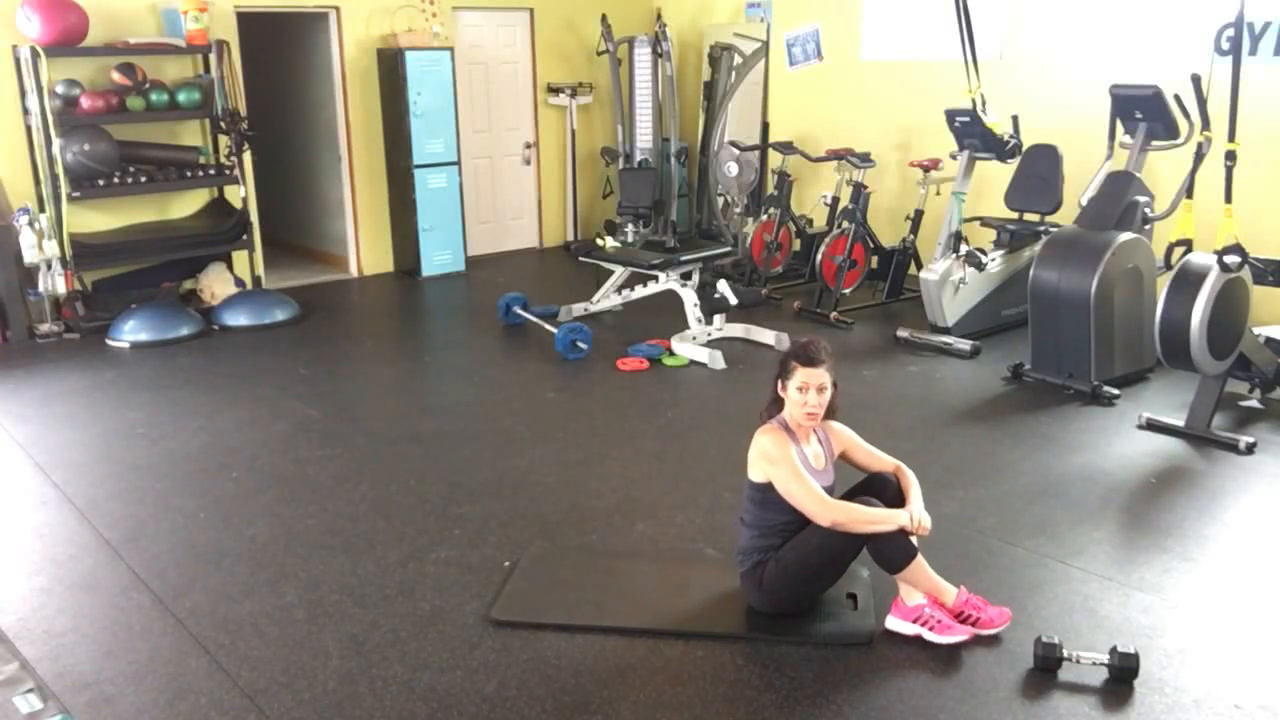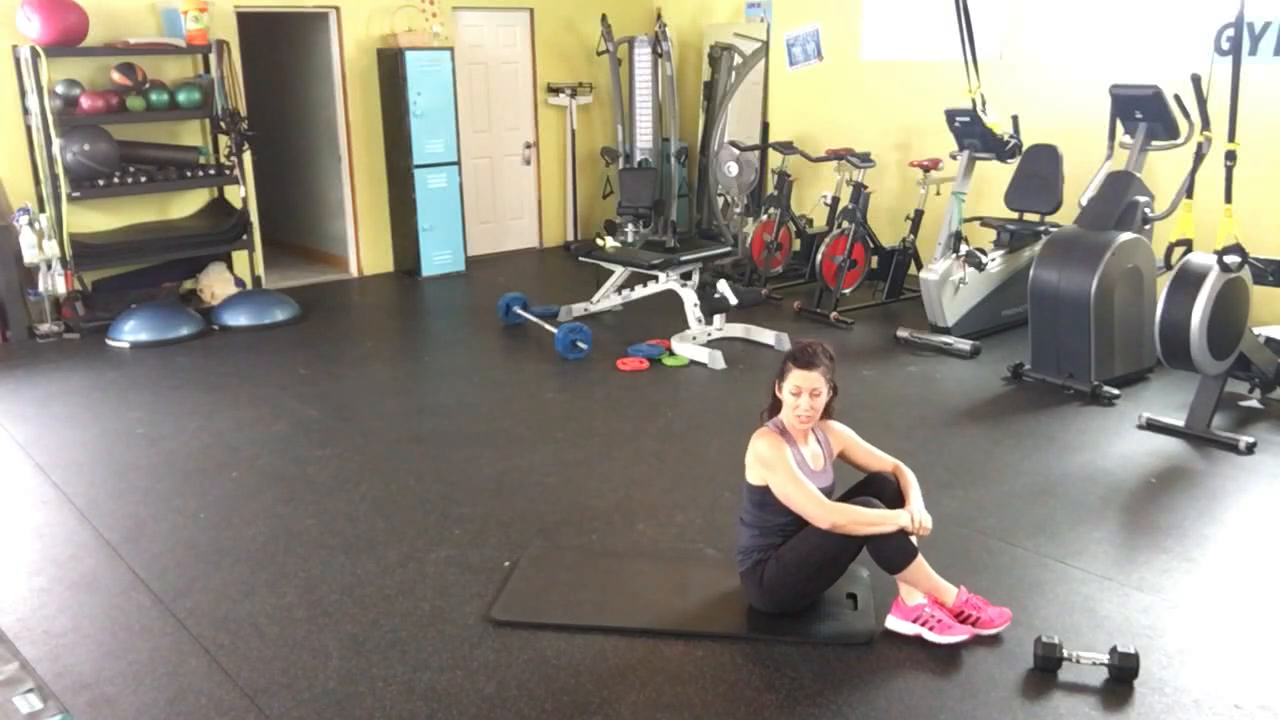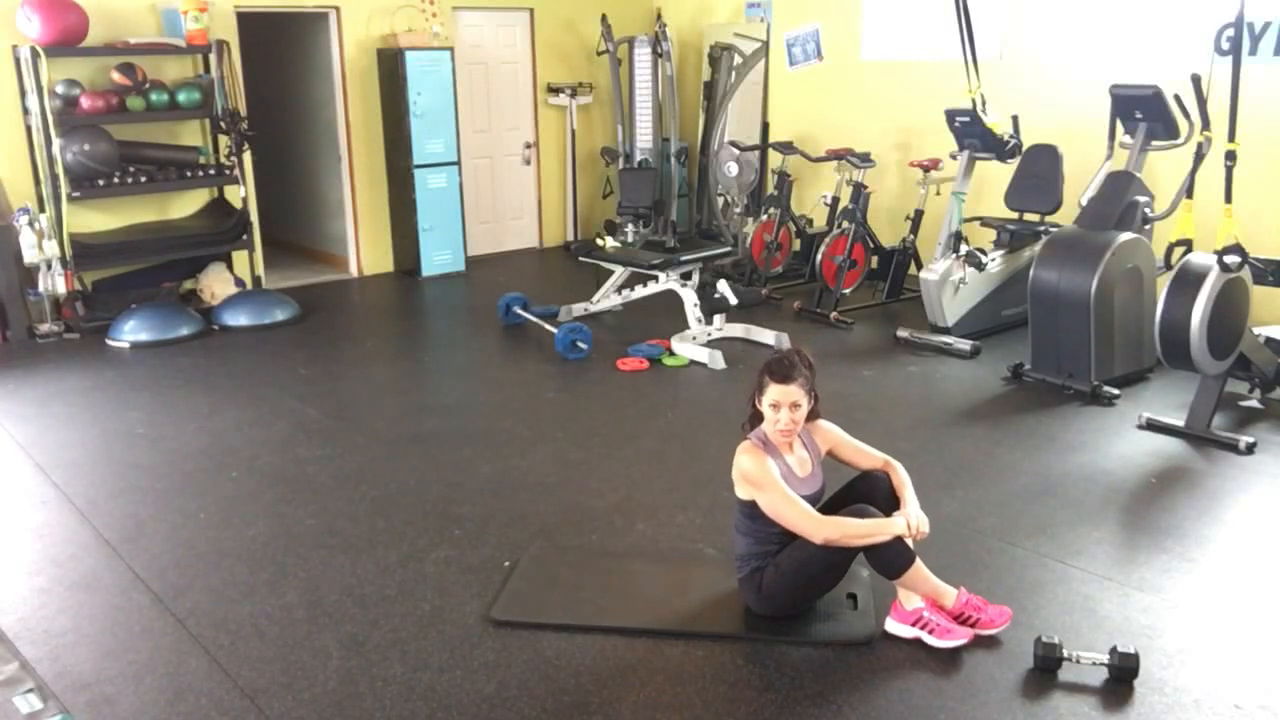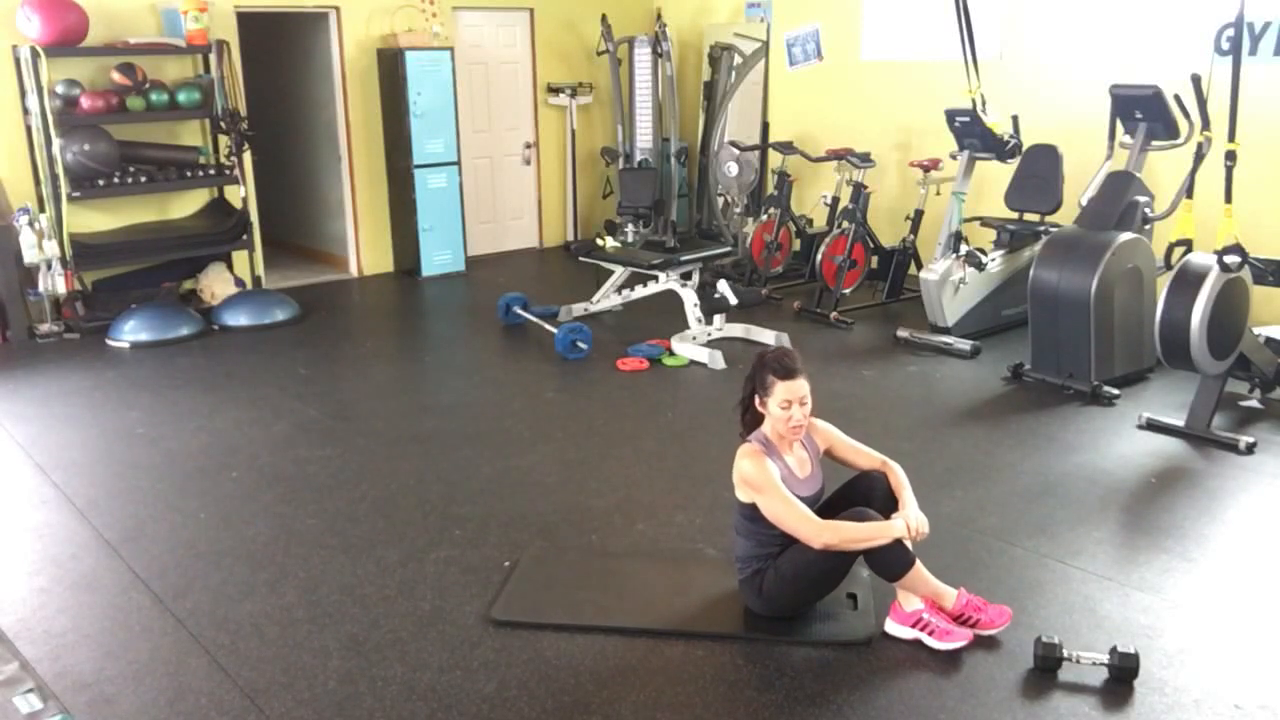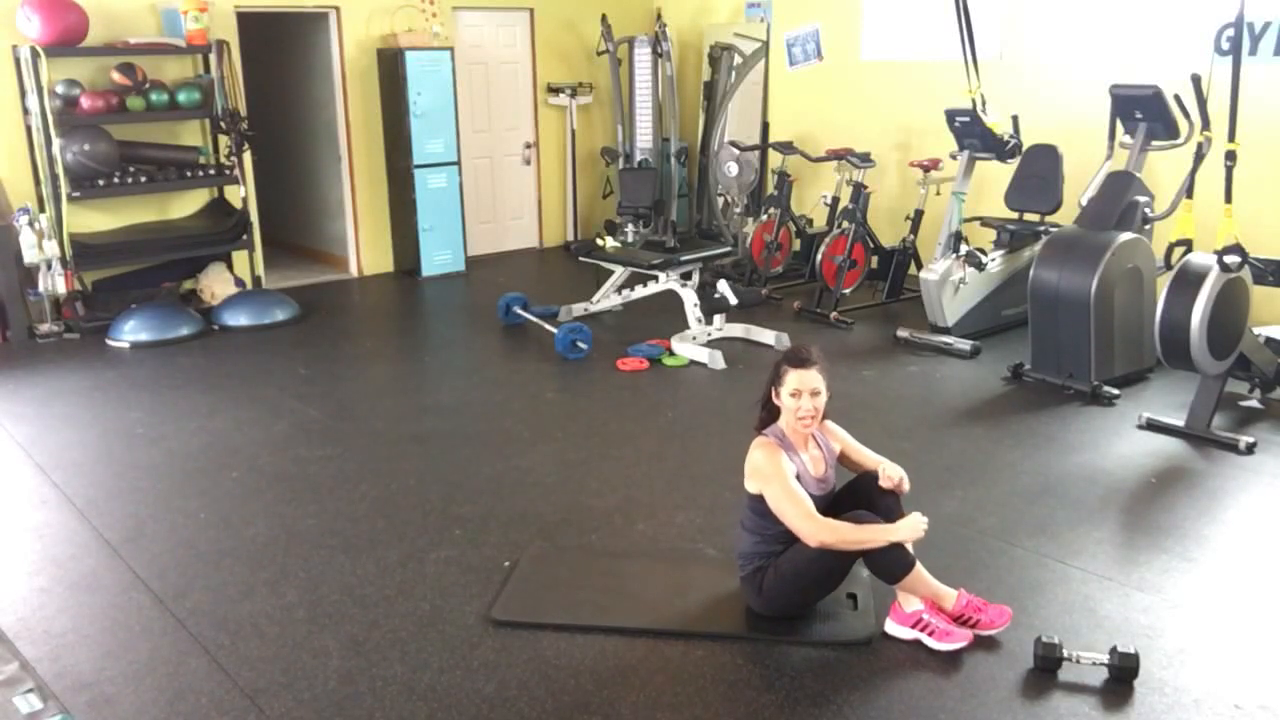
dt=0.5s
person 1, frame 1
left shoulder: (830, 433)
right shoulder: (771, 442)
left elbow: (901, 471)
right elbow: (828, 514)
left wrist: (915, 506)
right wrist: (902, 518)
left hip: (804, 557)
right hip: (769, 580)
left knee: (885, 486)
right knee: (866, 514)
left ankle: (912, 606)
right ankle: (950, 600)
person 1, frame 2
left shoulder: (829, 432)
right shoulder: (767, 446)
left elbow: (898, 469)
right elbow: (827, 517)
left wrist: (915, 505)
right wrist: (901, 518)
left hip: (803, 555)
right hip: (769, 579)
left knee: (884, 484)
right knee: (866, 509)
left ankle: (912, 604)
right ankle: (951, 600)
person 1, frame 3
left shoulder: (816, 433)
right shoulder: (752, 460)
left elbow: (890, 466)
right elbow: (821, 531)
left wrist: (910, 506)
right wrist: (897, 525)
left hip: (801, 552)
right hip: (767, 583)
left knee: (876, 484)
right knee: (862, 518)
left ankle: (910, 608)
right ankle: (948, 601)
person 1, frame 4
left shoulder: (813, 432)
right shoulder: (753, 462)
left elbow: (886, 465)
right elbow: (819, 535)
left wrist: (908, 506)
right wrist: (897, 527)
left hip: (801, 553)
right hip: (768, 585)
left knee: (874, 484)
right knee: (861, 521)
left ankle: (910, 609)
right ankle: (948, 601)
person 1, frame 5
left shoulder: (826, 433)
right shoulder: (766, 455)
left elbow: (891, 478)
right elbow: (815, 532)
left wrist: (894, 475)
right wrist: (897, 532)
left hip: (806, 555)
right hip: (768, 583)
left knee: (876, 486)
right knee: (862, 526)
left ankle: (910, 610)
right ankle: (949, 603)
